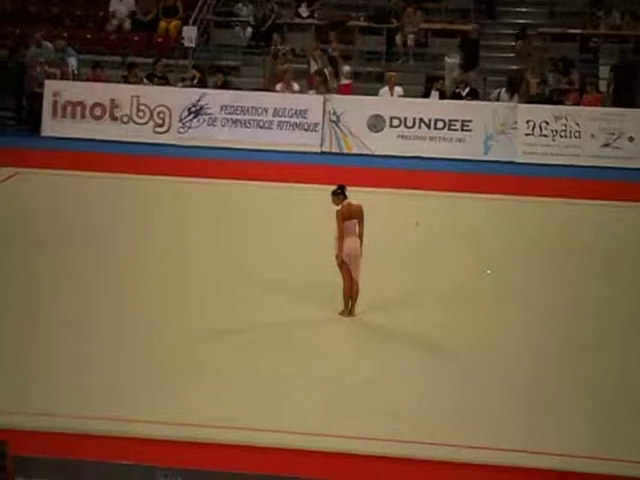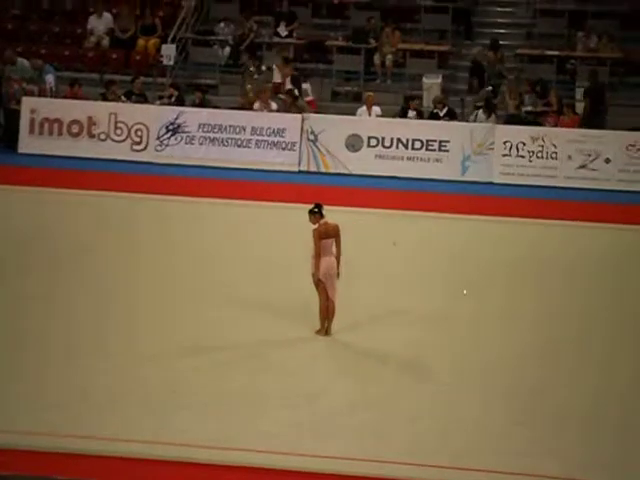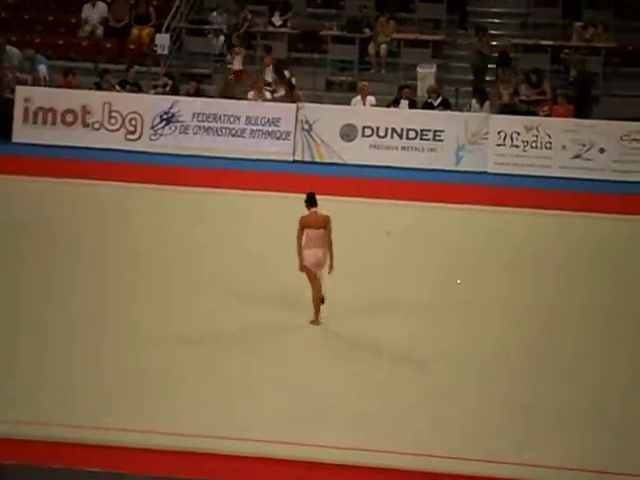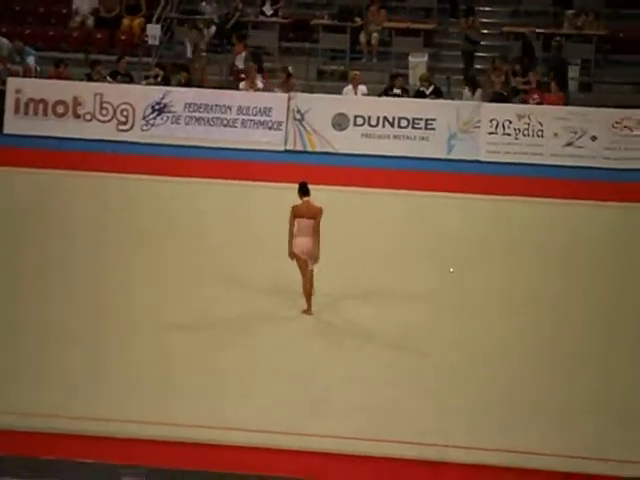
dt=0.5s
person 1, frame 1
left shoulder: (340, 212)
right shoulder: (359, 208)
left elbow: (341, 234)
right elbow: (361, 230)
left wrist: (339, 254)
right wrist: (360, 247)
left hip: (344, 245)
right hip: (355, 243)
left knee: (347, 279)
right knee: (355, 278)
left ankle: (346, 310)
right ankle: (353, 309)
person 1, frame 2
left shoulder: (317, 231)
right shoulder: (336, 227)
left elbow: (317, 253)
right elbow: (338, 249)
left wrist: (315, 273)
right wrist: (338, 268)
left hip: (321, 264)
right hip: (332, 262)
left knee: (323, 298)
right knee: (331, 298)
left ankle: (322, 329)
right ankle: (329, 328)
person 1, frame 3
left shoulder: (303, 220)
right shoulder: (326, 219)
left elbow: (299, 241)
right elbow: (328, 240)
left wrist: (300, 260)
right wrist: (331, 261)
left hip: (309, 254)
right hip: (322, 253)
left knee: (314, 286)
right knee: (318, 275)
left ankle: (316, 318)
right ankle: (321, 294)
person 1, frame 4
left shoulder: (295, 208)
right shoulder: (318, 209)
left elbow: (291, 229)
right elbow: (316, 231)
left wrist: (290, 248)
right wrist: (318, 250)
left hip: (299, 242)
right hip: (311, 243)
left knee: (305, 275)
right knee: (309, 269)
left ankle: (309, 307)
right ankle: (310, 290)
